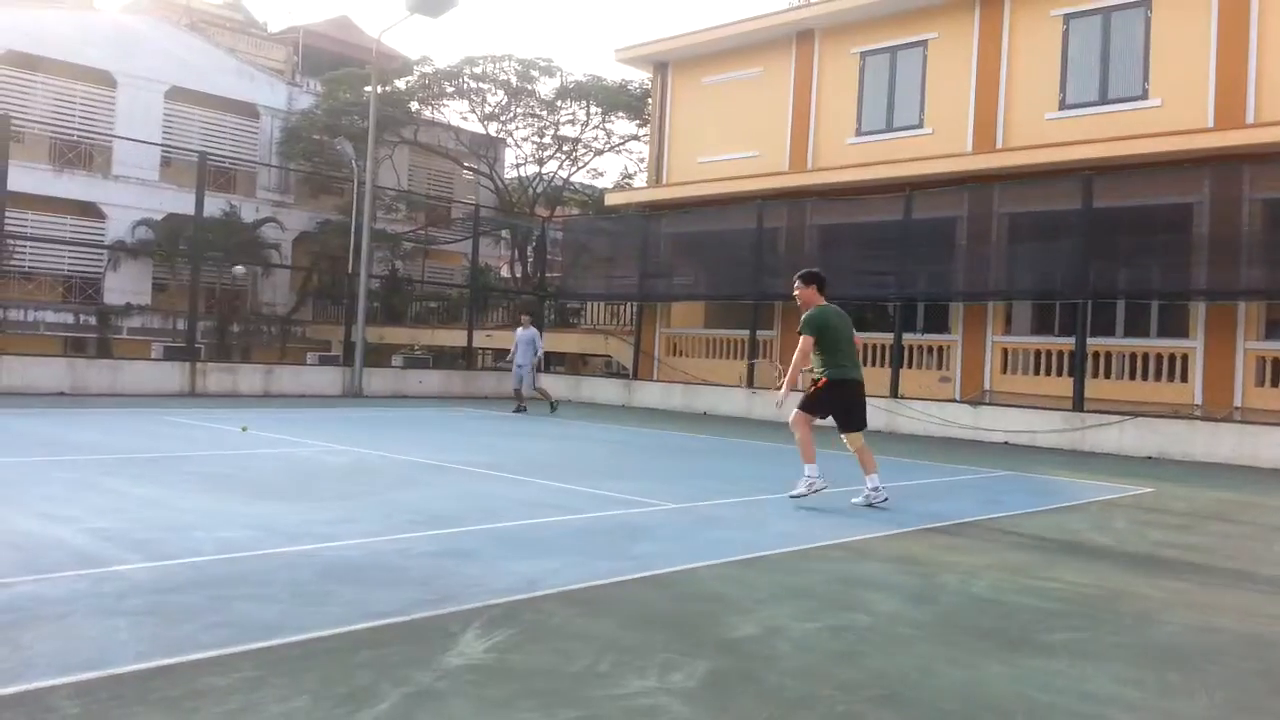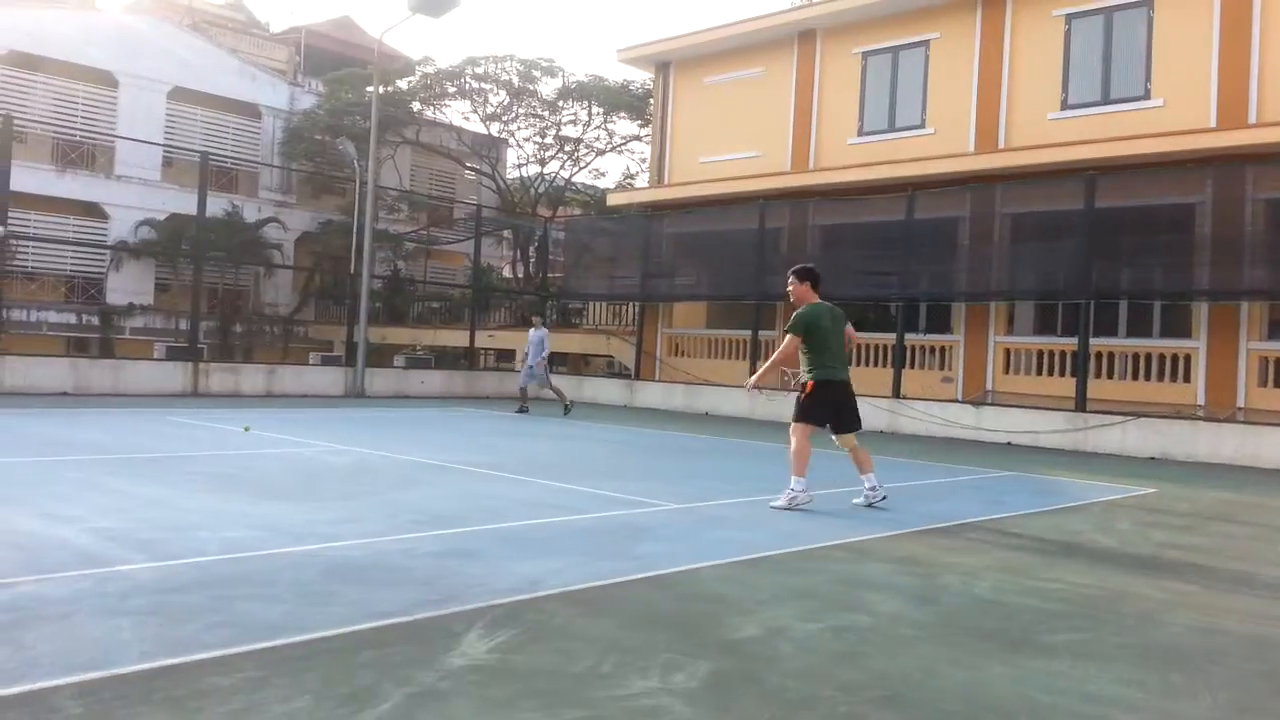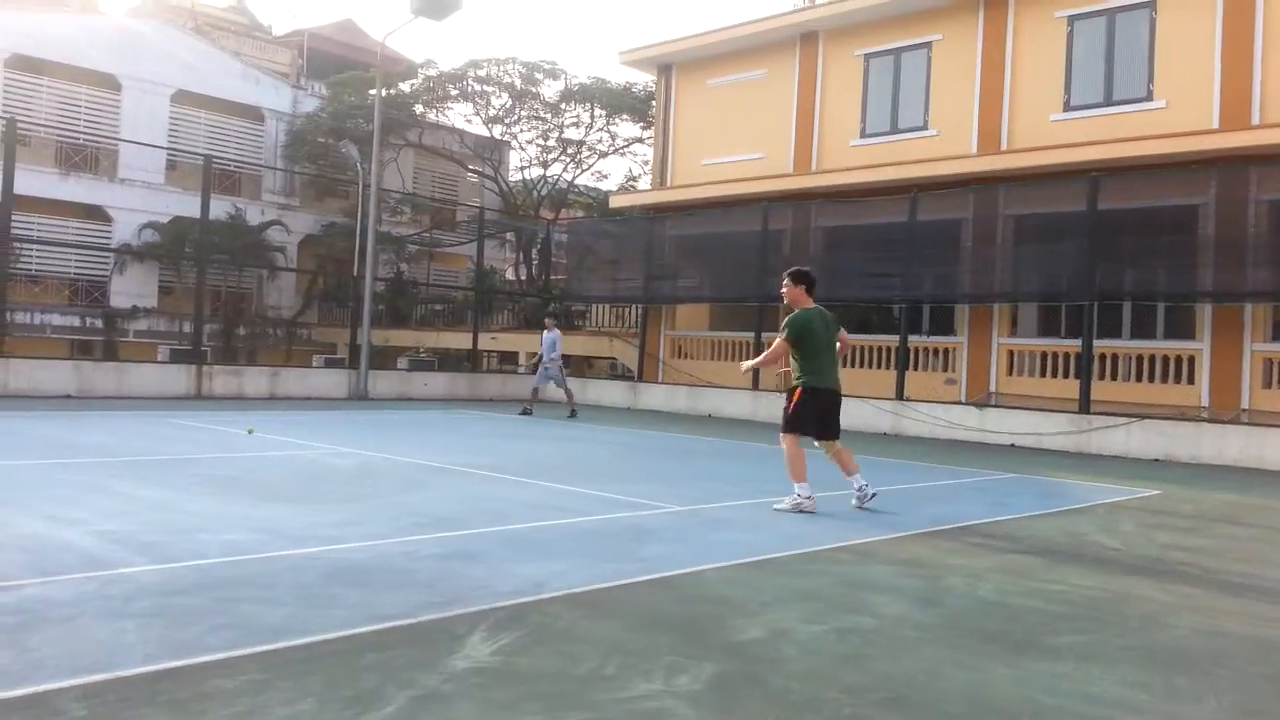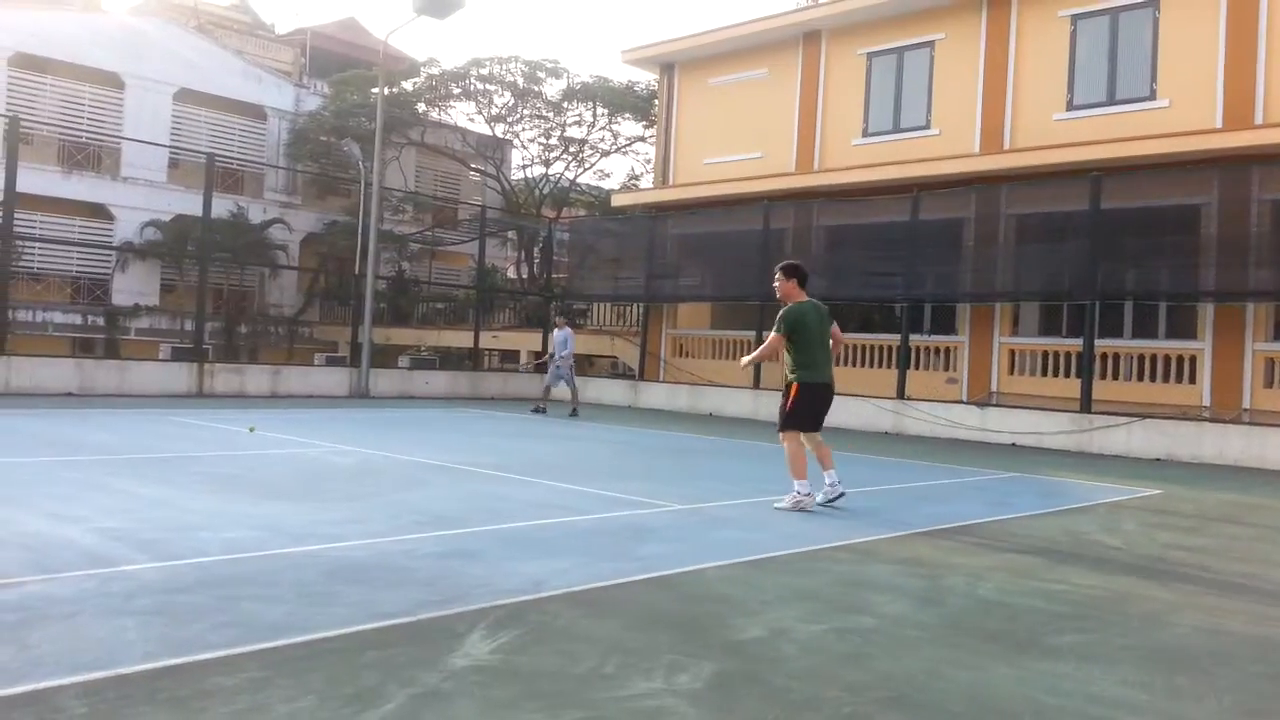
dt=0.1s
person 1, frame 1
left shoulder: (811, 317)
right shoulder: (840, 313)
left elbow: (802, 352)
right elbow: (856, 343)
left wrist: (786, 385)
left hip: (832, 381)
right hip: (854, 381)
left knee: (799, 419)
right knee: (854, 437)
left ankle: (812, 477)
right ankle: (875, 489)
person 1, frame 2
left shoulder: (802, 315)
right shoulder: (835, 311)
left elbow: (786, 351)
right elbow: (852, 338)
left wrist: (760, 375)
left hip: (819, 381)
right hip: (842, 382)
left knee: (799, 430)
right knee: (847, 438)
left ankle: (798, 491)
right ankle: (873, 489)
person 1, frame 3
left shoulder: (796, 320)
right shoulder: (827, 316)
left elbow: (775, 354)
right elbow: (846, 343)
left wrist: (751, 364)
left hip: (808, 388)
right hip: (831, 388)
left knee: (789, 438)
right knee: (830, 444)
left ankle: (803, 496)
right ankle: (862, 488)
person 1, frame 4
left shoulder: (788, 313)
right shoulder: (821, 309)
left elbow: (769, 349)
right elbow: (838, 339)
left wrist: (748, 359)
left hip: (803, 383)
right hip: (825, 382)
left knee: (790, 435)
right knee: (812, 436)
left ankle: (803, 493)
right ankle: (833, 484)
